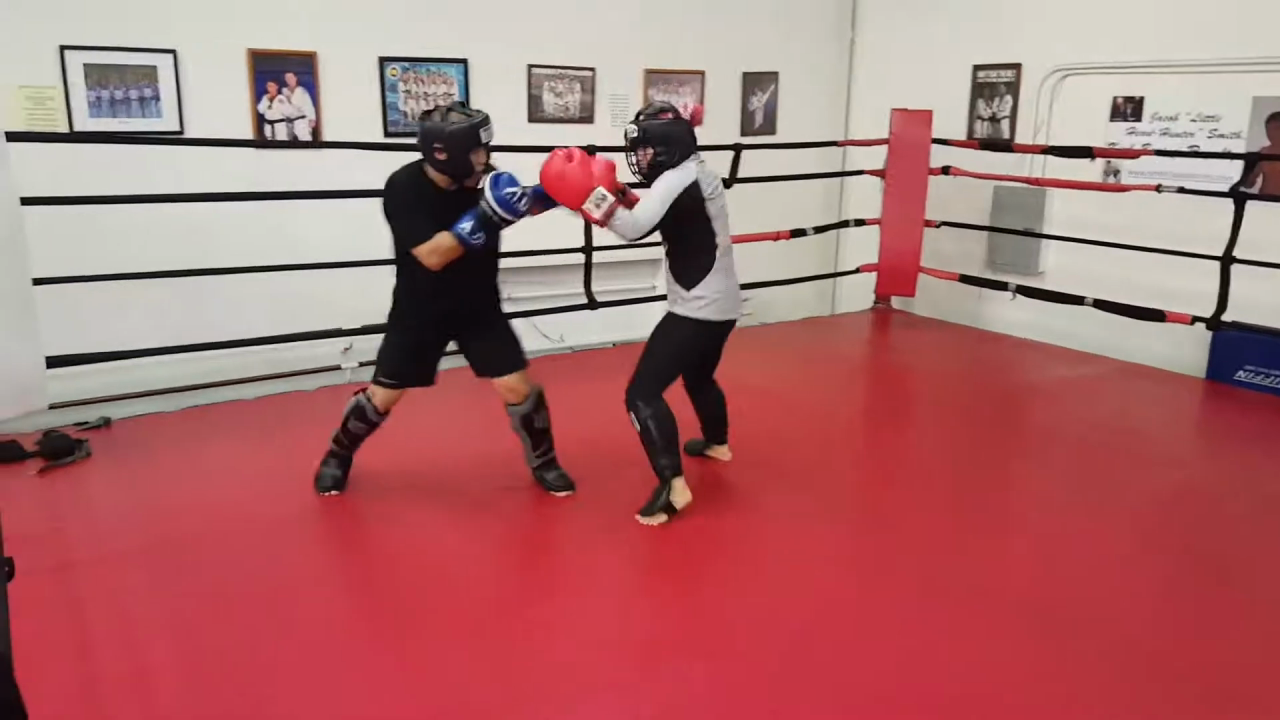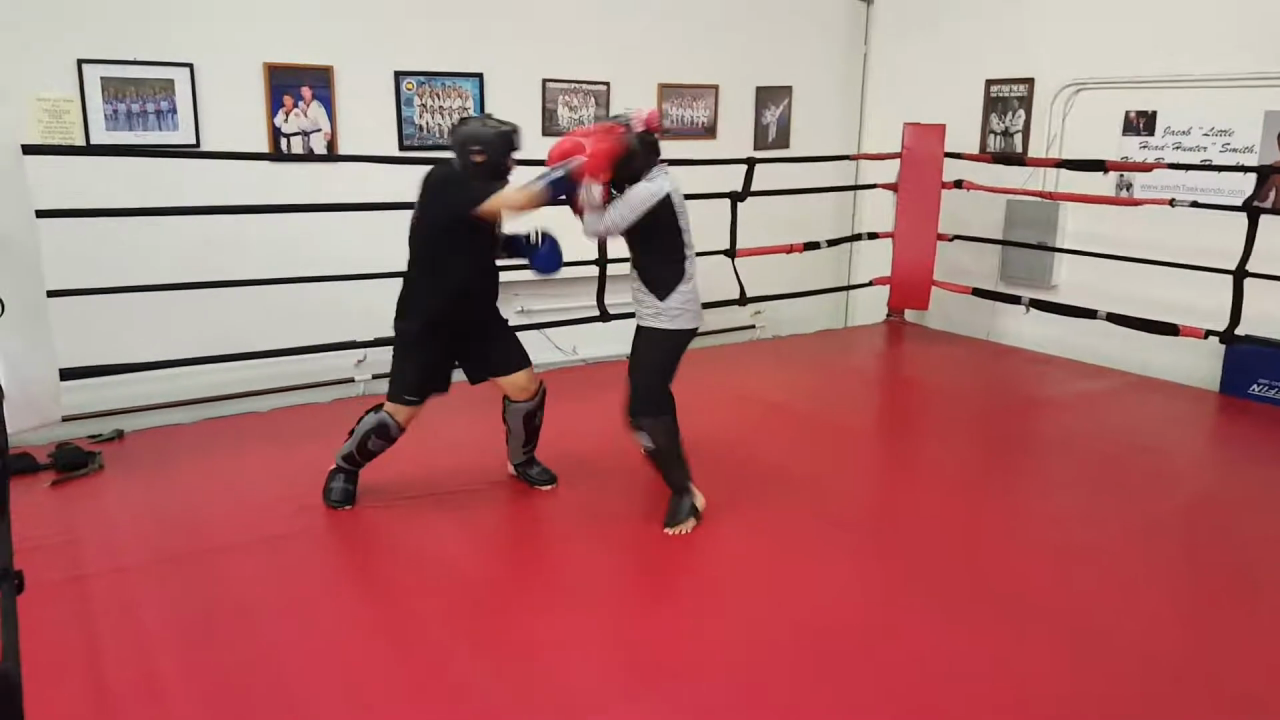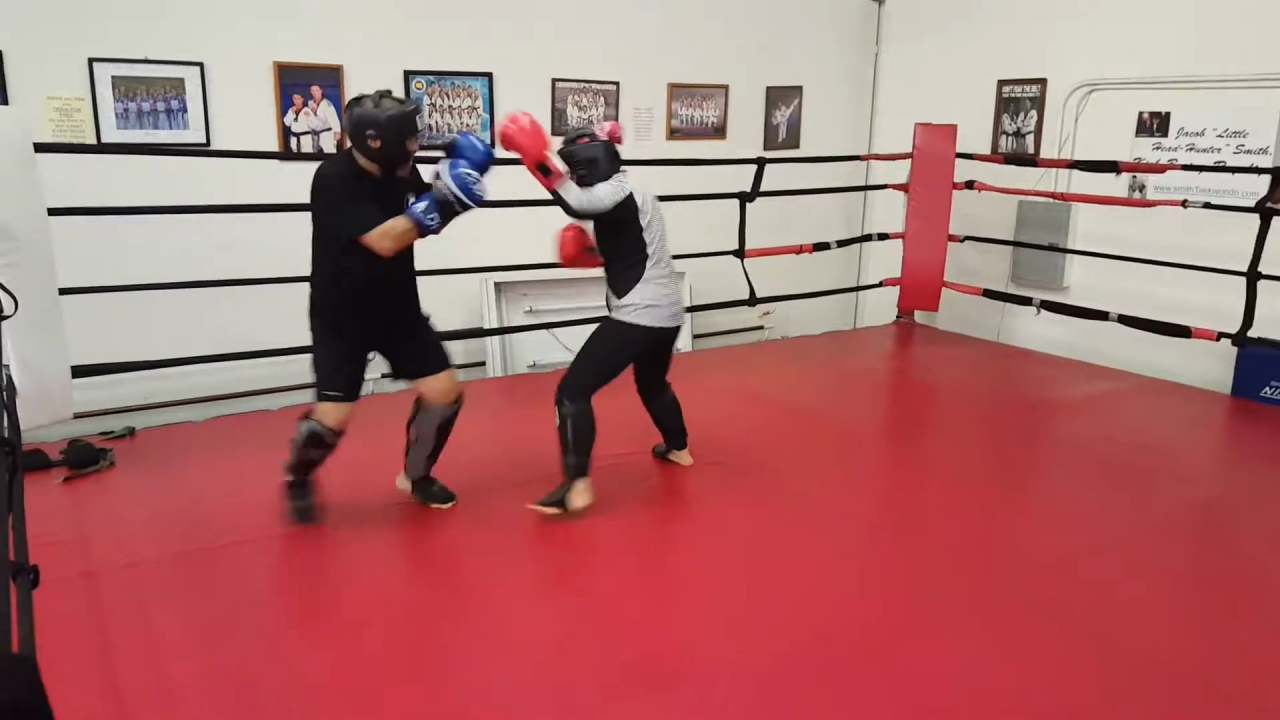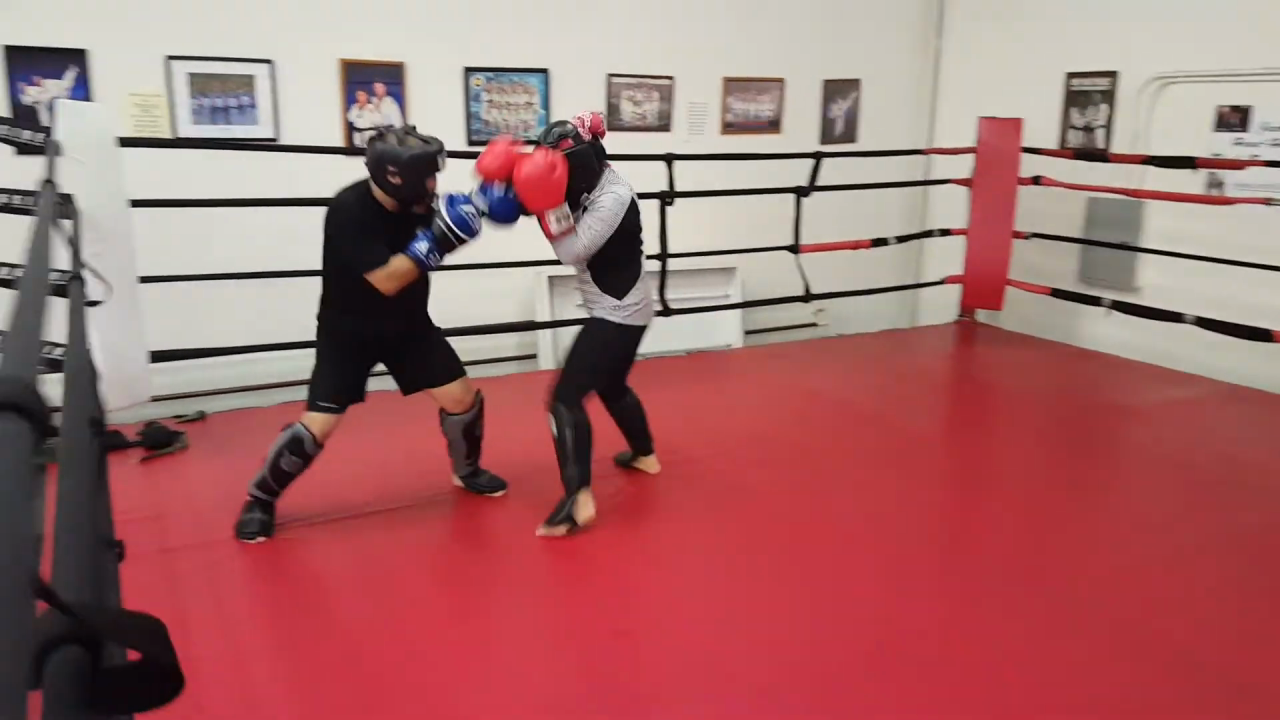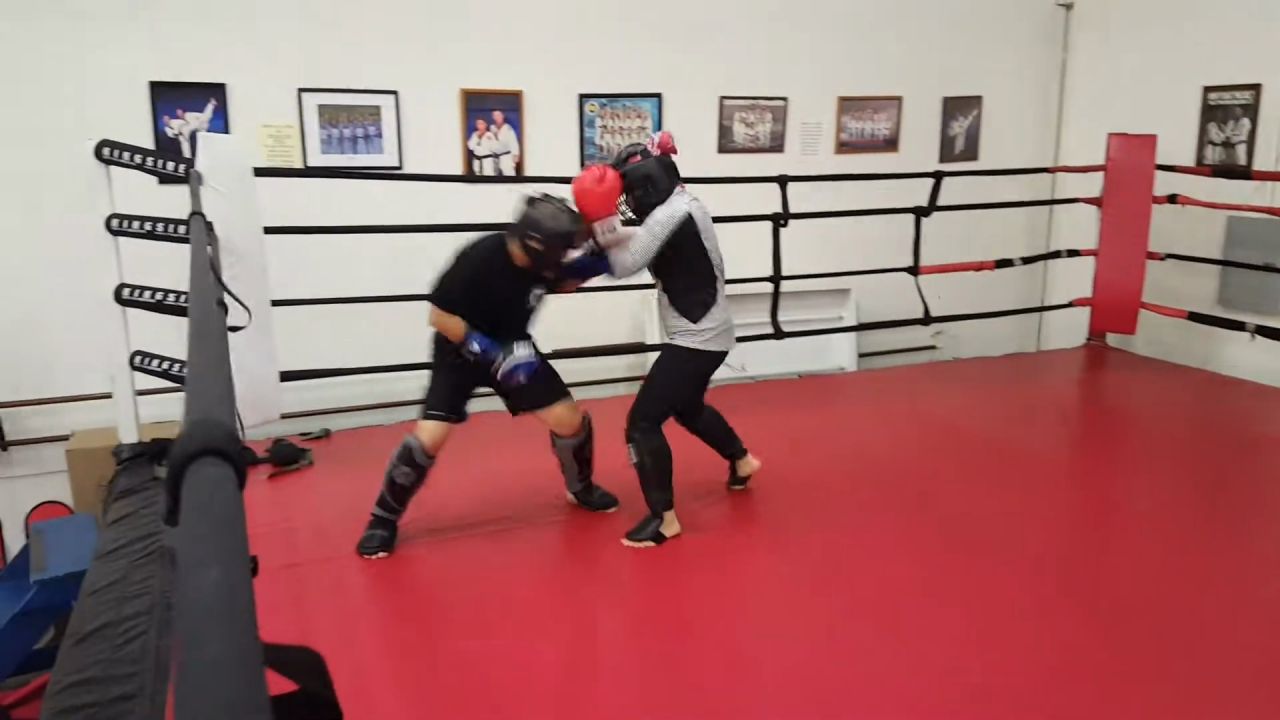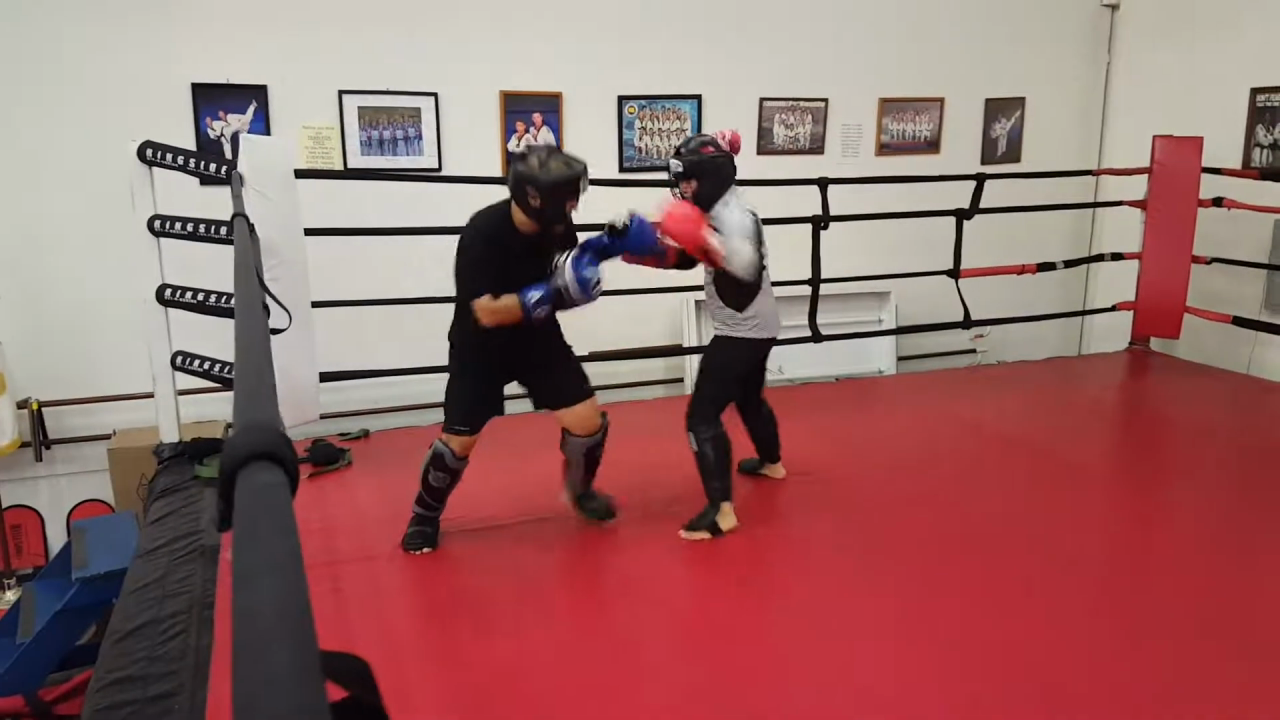
dt=0.7s
person 1, frame 1
left shoulder: (681, 179)
right shoulder: (696, 174)
left elbow: (633, 227)
right elbow: (650, 214)
left wrist: (589, 195)
right wrist: (620, 195)
left hip: (698, 308)
right hip: (720, 304)
left knee: (643, 393)
right knee: (698, 375)
left ankle: (672, 487)
right ankle: (717, 442)
person 1, frame 2
left shoulder: (651, 192)
right shoulder: (647, 186)
left elbow: (597, 227)
right elbow: (608, 215)
left wrist: (591, 175)
right wrist: (581, 173)
left hip: (669, 317)
right hip: (659, 312)
left knee: (643, 408)
right knee: (646, 382)
left ankle: (685, 493)
right ankle: (665, 444)
person 1, frame 3
left shoulder: (615, 191)
right shoulder: (634, 195)
left elbow: (577, 202)
left wrist: (538, 158)
right wrist: (594, 250)
left hip: (635, 316)
right hip: (666, 314)
left knee: (572, 390)
right knee: (652, 383)
left ankle: (575, 487)
right ankle: (677, 447)
person 1, frame 4
left shoulder: (613, 197)
right shoulder: (589, 184)
left elbow: (572, 251)
right elbow: (533, 195)
left wrist: (548, 203)
right wrist: (514, 180)
left hip: (618, 315)
right hip: (619, 310)
left knee: (565, 399)
right knee: (612, 385)
left ankle: (579, 499)
right ankle: (644, 454)
person 1, frame 5
left shoulder: (671, 215)
right shoulder: (687, 205)
left elbow: (628, 261)
right elbow: (638, 250)
left wrist: (601, 217)
left hip: (695, 340)
right hip: (709, 333)
left knee: (642, 424)
right knee: (688, 408)
left ankle: (663, 516)
right ankle: (741, 461)
person 1, frame 6
left shoulder: (735, 214)
right shoulder: (713, 208)
left elbow: (742, 268)
right elbow: (686, 256)
left wrist: (701, 235)
left hip: (744, 331)
right hip: (754, 329)
left knee: (703, 413)
right knee: (748, 396)
left ankle: (721, 510)
right ankle: (770, 461)
person 2, frame 1
left shoulder: (476, 177)
right shoulder: (403, 187)
left elbow: (519, 201)
right elbow: (432, 256)
left wrist: (551, 194)
right wrist: (480, 218)
left hip: (477, 305)
right hip: (419, 309)
left knee: (517, 388)
right knee: (381, 397)
left ankle: (544, 463)
right ankle: (338, 456)
person 2, frame 2
left shoulder: (480, 187)
right shoulder: (444, 181)
right elbow: (509, 202)
left wrist: (525, 245)
right wrist: (560, 179)
left hip: (477, 314)
right hip: (426, 319)
left knee: (525, 386)
right knee: (399, 412)
left ankle: (522, 460)
right ankle: (346, 468)
person 2, frame 3
left shoulder: (398, 170)
right shoulder: (335, 179)
left elbow: (433, 212)
right elbow: (384, 242)
left wrist: (475, 164)
right wrist: (443, 194)
left hip: (399, 304)
right hip: (345, 312)
left knee: (442, 393)
right knee: (332, 417)
left ankle: (416, 476)
right ankle: (299, 478)
person 2, frame 4
left shoulder: (411, 199)
right shoulder: (348, 211)
left elbow: (451, 210)
right elbow: (386, 280)
left wrist: (487, 202)
right wrist: (437, 240)
left hip: (406, 324)
right hip: (347, 332)
left knee: (462, 399)
right knee: (317, 427)
left ankle: (466, 470)
right ankle: (261, 500)
person 2, frame 5
left shoulder: (539, 252)
right shoulder: (480, 262)
left elbow: (561, 281)
right elbow: (441, 317)
right wrist: (489, 354)
left hip: (510, 350)
right hip: (460, 356)
left knee: (572, 420)
right knee: (428, 438)
left ankle: (580, 488)
right ankle: (384, 517)
person 2, frame 6
left shoulder: (553, 224)
right shoulder: (484, 233)
left elbow: (572, 256)
right elbow: (487, 312)
left wrist: (614, 240)
right wrist: (553, 292)
left hip: (538, 336)
right hip: (480, 345)
left knee: (587, 420)
right knee: (458, 440)
left ankle: (579, 491)
right ankle: (426, 514)
